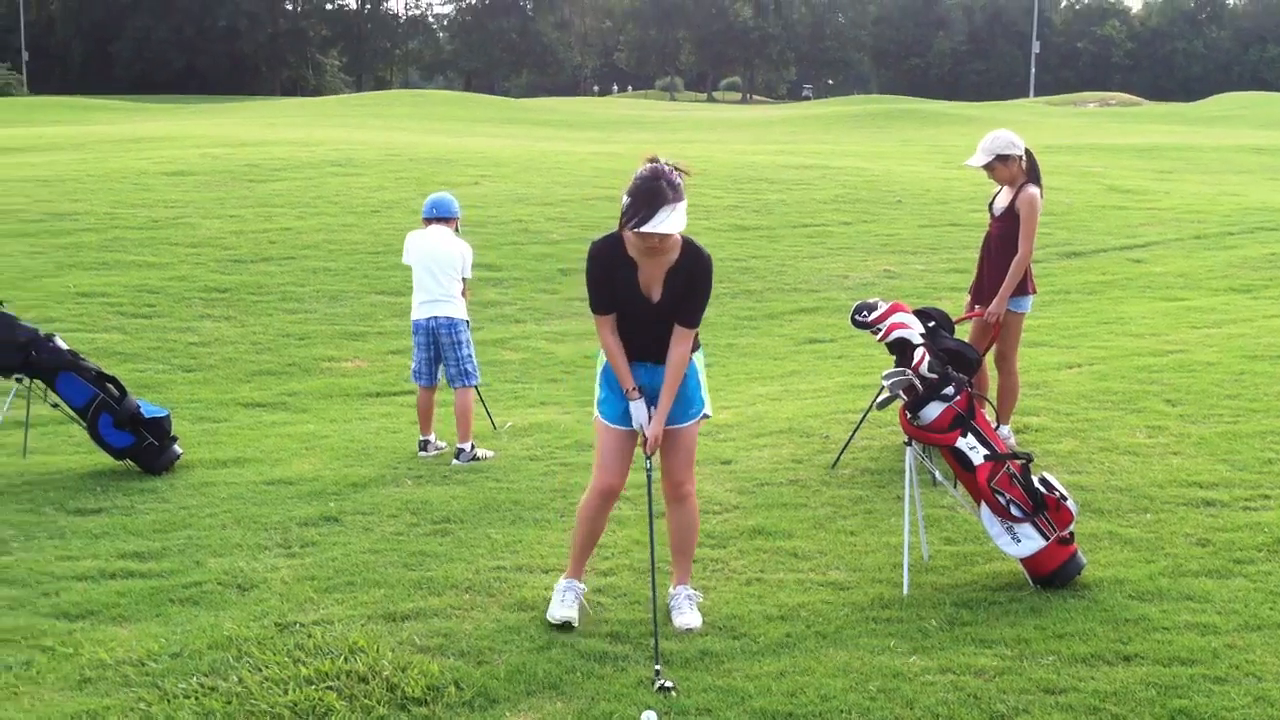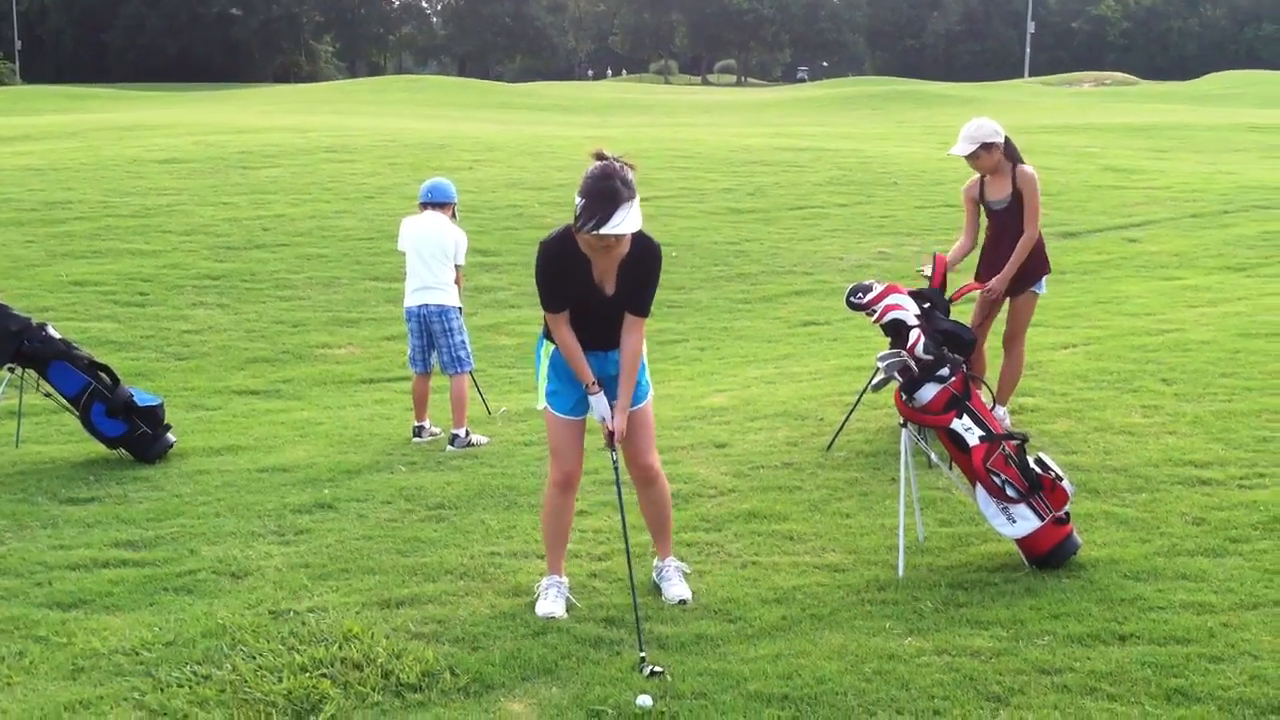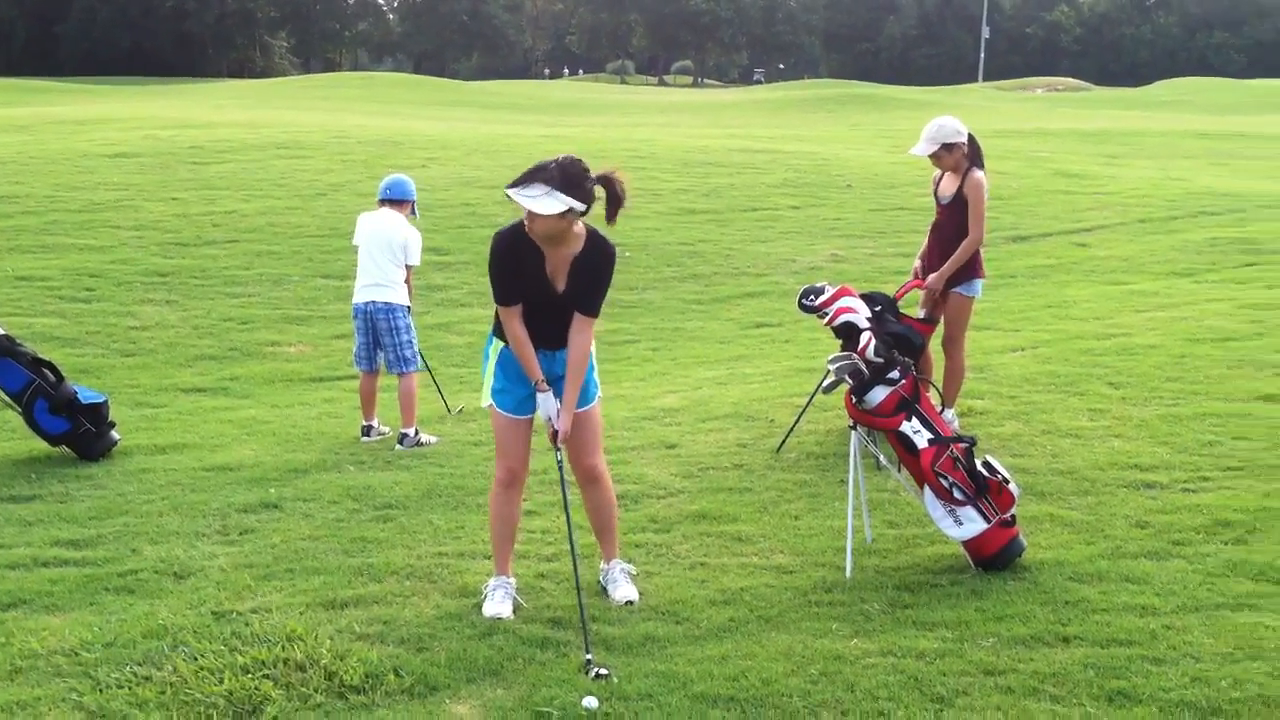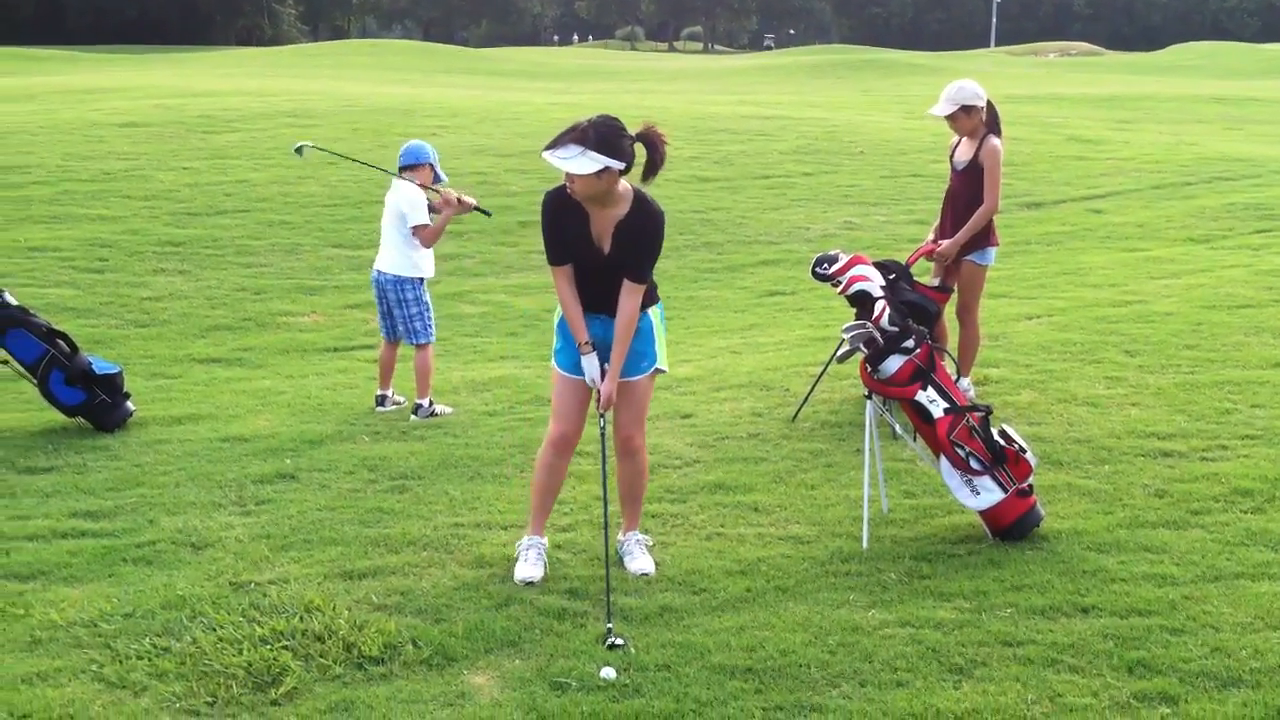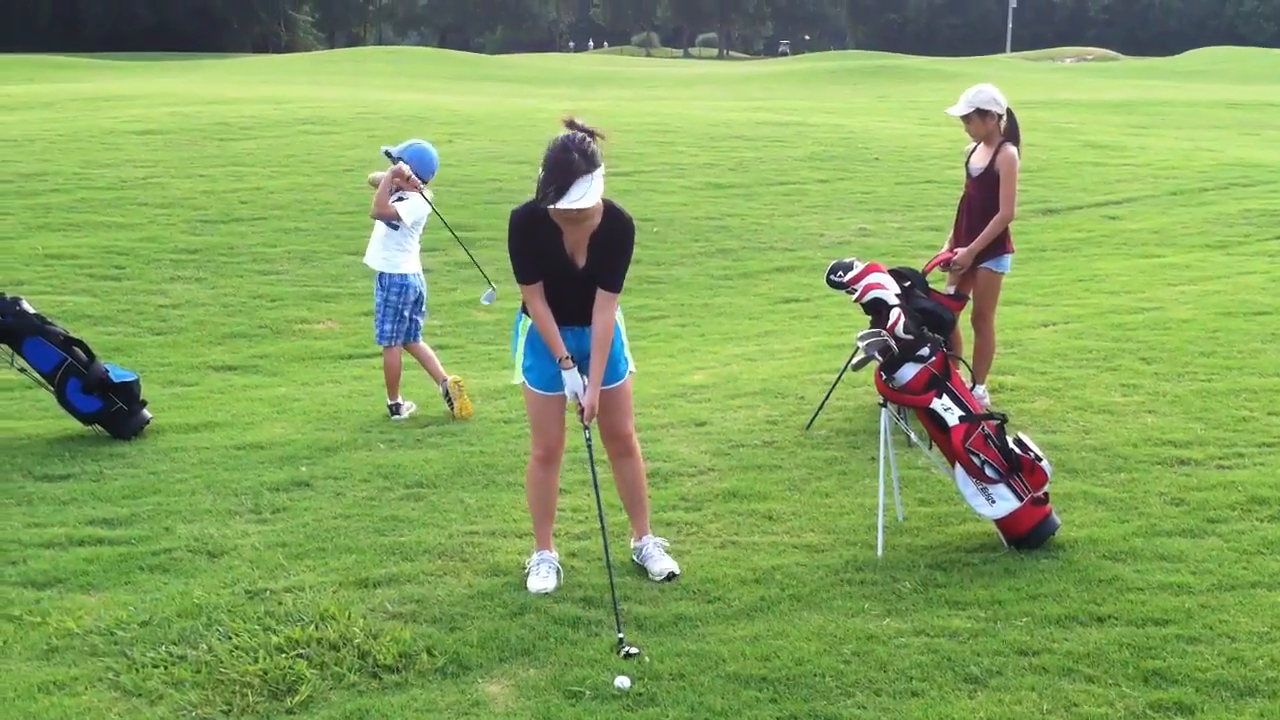
dt=1s
person 1, frame 1
left shoulder: (696, 262)
right shoulder: (604, 254)
left elbow: (682, 339)
right elbow: (607, 330)
left wrist: (661, 416)
right wrist: (634, 396)
left hip: (677, 375)
right hip: (621, 372)
left knee: (680, 486)
right knee: (606, 484)
left ankle: (682, 590)
right ankle: (570, 582)
person 1, frame 2
left shoulder: (646, 252)
right shoulder: (555, 250)
left elbow: (633, 330)
right elbow: (559, 325)
left wrist: (622, 406)
right wrist: (592, 390)
left hip: (622, 358)
right hip: (567, 361)
left knee: (646, 466)
right knee: (565, 473)
left ankle: (666, 563)
right ankle: (554, 579)
person 1, frame 3
left shoulder: (599, 253)
right shoulder: (508, 243)
left elbow: (581, 329)
right elbow: (512, 320)
left wrist: (568, 406)
right wrist: (540, 388)
left hip: (570, 358)
right hip: (515, 359)
left knee: (591, 467)
right knee: (510, 471)
left ankle: (613, 565)
right ankle: (501, 579)
person 1, frame 4
left shoulder: (647, 216)
right shoulder: (557, 204)
left elbow: (631, 296)
right elbow: (564, 280)
left wrist: (614, 373)
right wrist: (585, 349)
left hip: (634, 326)
right hip: (577, 323)
left knee: (629, 439)
right knee: (560, 436)
left ankle: (631, 536)
right ankle: (533, 539)
person 1, frame 5
left shoulder: (618, 225)
right shoulder: (525, 221)
left elbow: (604, 305)
right elbow: (535, 298)
left wrist: (595, 382)
right wrist: (565, 364)
left hip: (600, 332)
right hip: (546, 336)
left knee: (622, 439)
right knee: (546, 448)
left ankle: (644, 540)
right ankle: (543, 554)
person 2, frame 1
left shoulder: (1028, 196)
right shoulder: (1001, 192)
left elbow: (1024, 253)
left wrist: (1002, 298)
right wrist: (975, 290)
left hip: (1013, 290)
right hip: (989, 284)
left knee: (1004, 359)
left ankle: (1003, 430)
person 2, frame 2
left shoulder: (1025, 176)
right shoulder: (973, 188)
left elbow: (1031, 232)
right elbow: (969, 237)
left wrist: (1006, 275)
right wrist: (944, 263)
left hip: (1026, 268)
right hip: (991, 265)
left knee: (1013, 340)
right knee: (974, 336)
left ankle: (1000, 409)
person 2, frame 3
left shoulder: (974, 181)
right shoulder: (939, 178)
left elbow: (975, 237)
left wrist: (943, 273)
right wrist: (920, 258)
left hip: (962, 273)
right hip: (935, 268)
left knee: (952, 343)
left ankle: (947, 412)
person 2, frame 4
left shoulder: (990, 147)
right shoulder: (956, 143)
left elbow: (990, 205)
left wrist: (957, 241)
right wrist: (936, 231)
left hip: (975, 242)
right hip: (949, 238)
left knee: (965, 312)
left ankle: (963, 381)
person 2, frame 5
left shoulder: (1006, 154)
right shoulder: (972, 150)
left elbow: (1006, 213)
left wrist: (973, 249)
right wrist: (951, 241)
left hip: (991, 250)
right hip: (964, 246)
left knee: (981, 320)
left ankle: (979, 389)
person 3, frame 1
left shoulder: (413, 239)
right shoulder: (461, 247)
right elbow: (464, 288)
left hip: (421, 318)
right hip: (451, 317)
left knee: (426, 384)
right knee: (464, 384)
left ankle: (427, 441)
right ankle: (465, 448)
person 3, frame 2
left shoulder: (408, 225)
right shoulder: (455, 233)
right elbow: (457, 276)
left hip: (414, 304)
right hip: (443, 304)
left knee: (421, 370)
right knee: (459, 370)
left ankle: (421, 426)
right ankle: (459, 434)
person 3, frame 3
left shoulder: (364, 221)
right shoulder: (410, 232)
right elbow: (407, 278)
right wrist: (407, 307)
left hip: (362, 302)
right hip: (391, 304)
left knee: (369, 369)
right knee: (407, 370)
left ankle: (369, 426)
right ankle: (408, 434)
person 3, frame 4
left shoulder: (398, 189)
right shoulder: (414, 196)
left elbow: (432, 206)
right elbow: (428, 238)
left wrist: (458, 203)
right wrist: (451, 211)
left hip: (382, 274)
right hip: (405, 279)
left knee: (391, 339)
right knee: (423, 342)
left ankle: (384, 395)
right ankle: (423, 405)
person 3, frame 5
left shoulder: (417, 203)
right shoulder: (404, 191)
left elbow: (378, 212)
right elbow: (375, 180)
left wrist: (391, 177)
right wrist: (391, 177)
left hip: (394, 278)
right hip: (411, 277)
left knee: (391, 343)
right knee: (412, 340)
left ankle: (396, 404)
right ankle: (446, 382)
